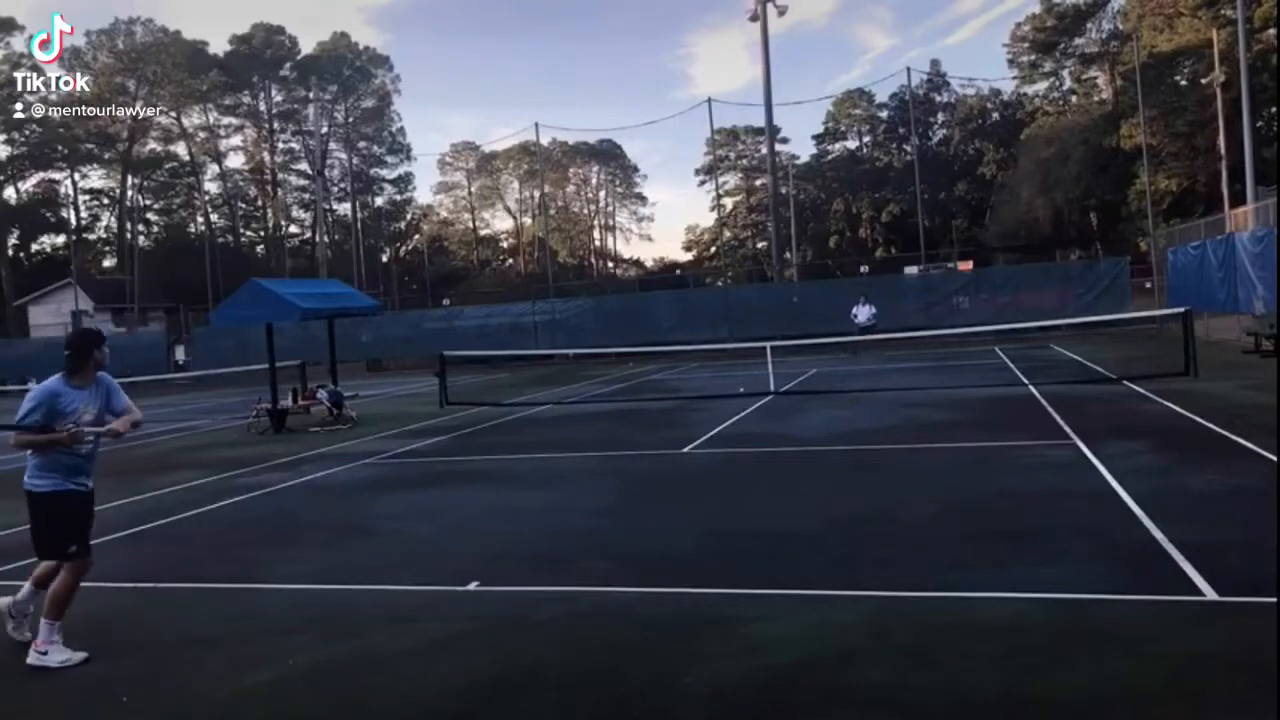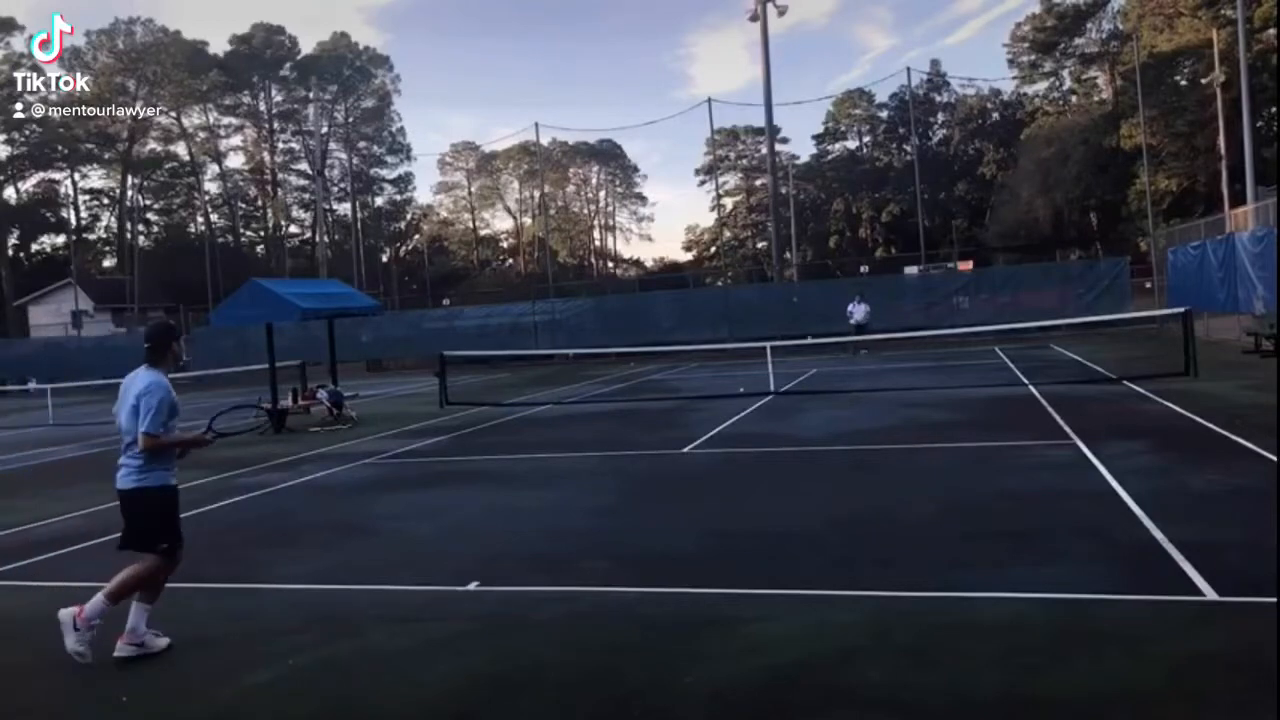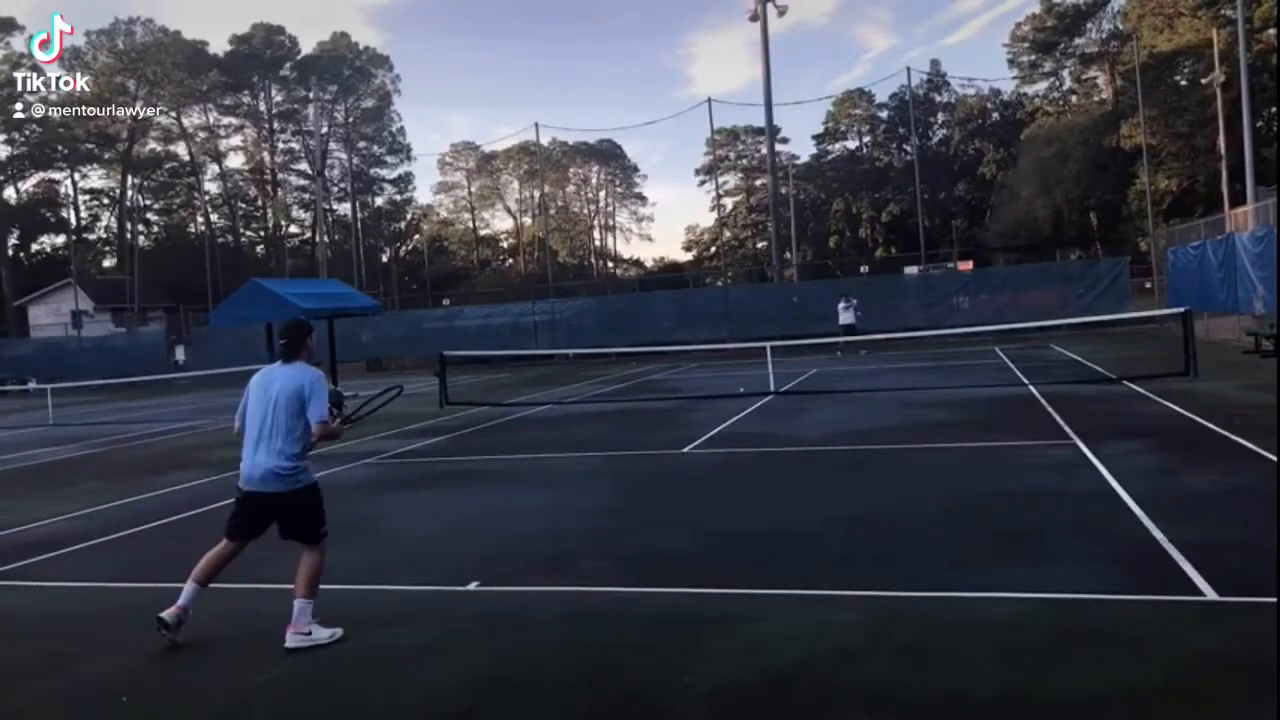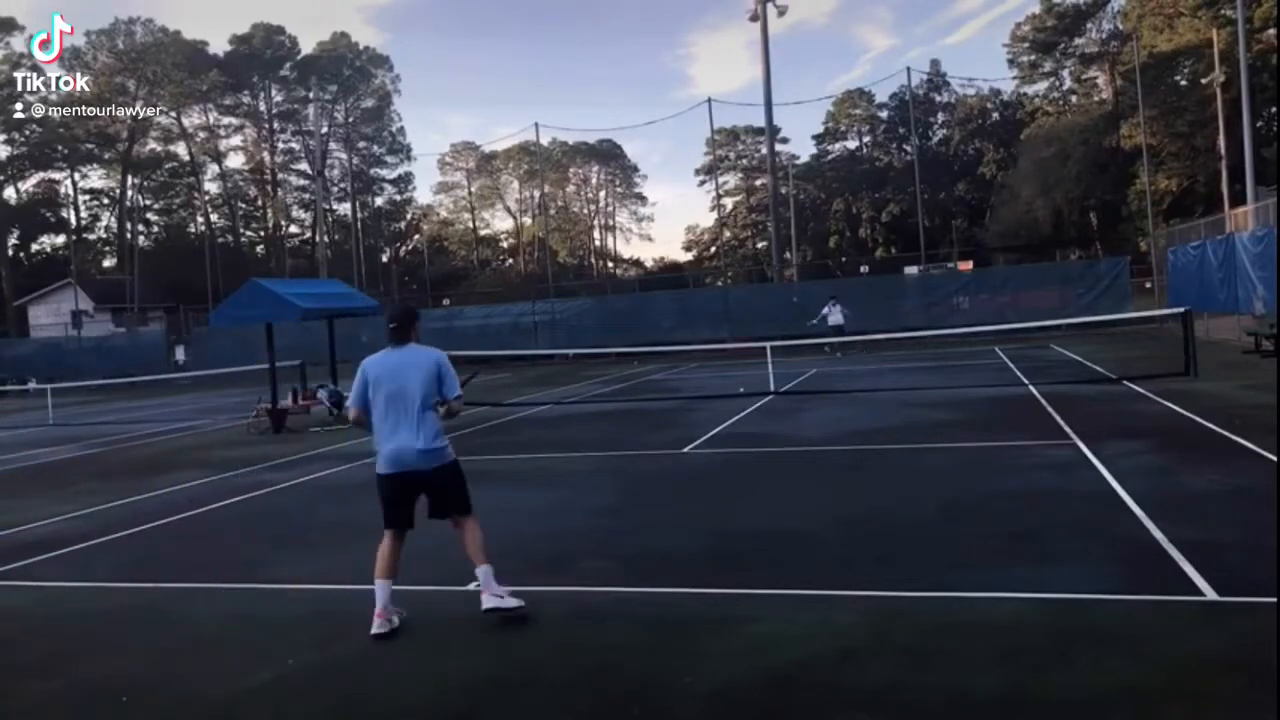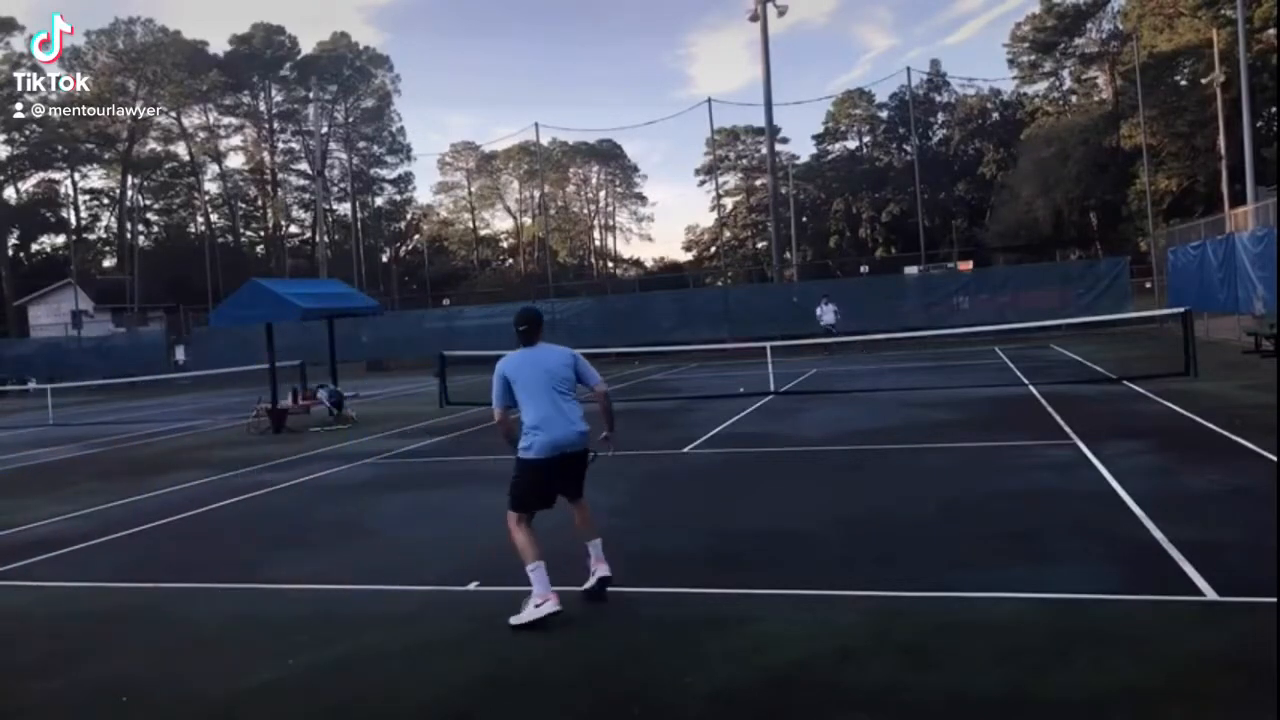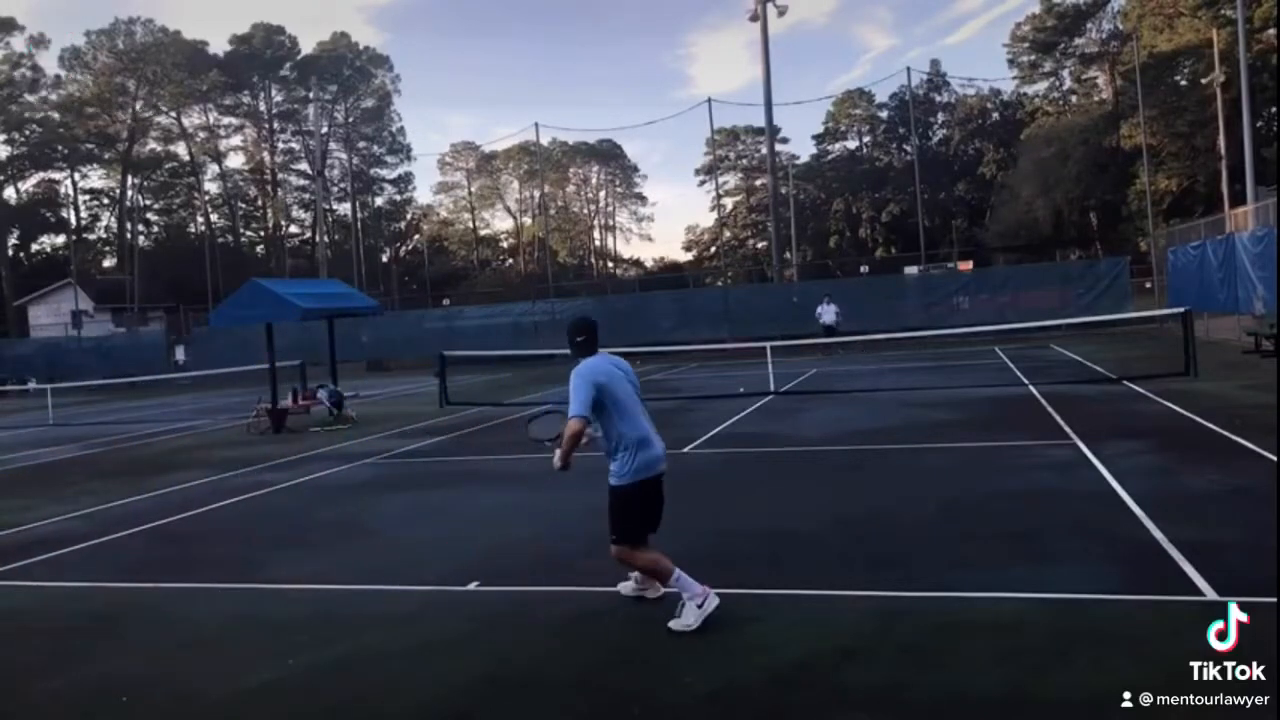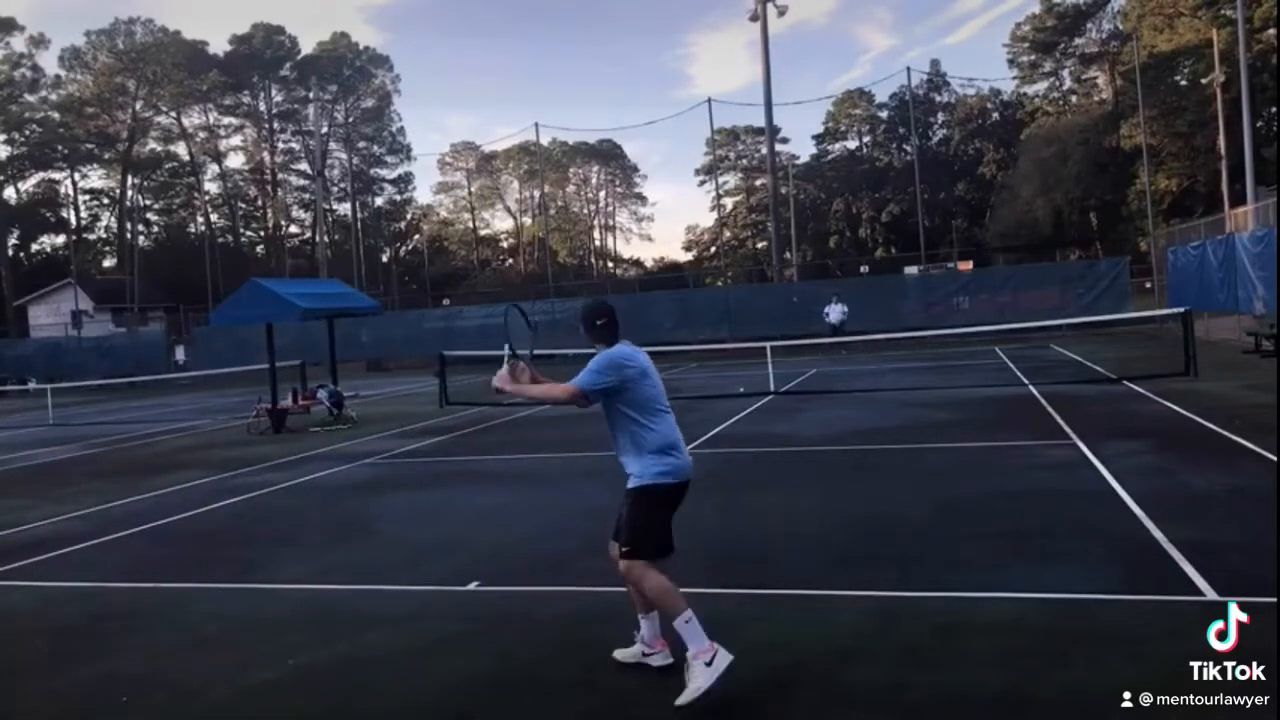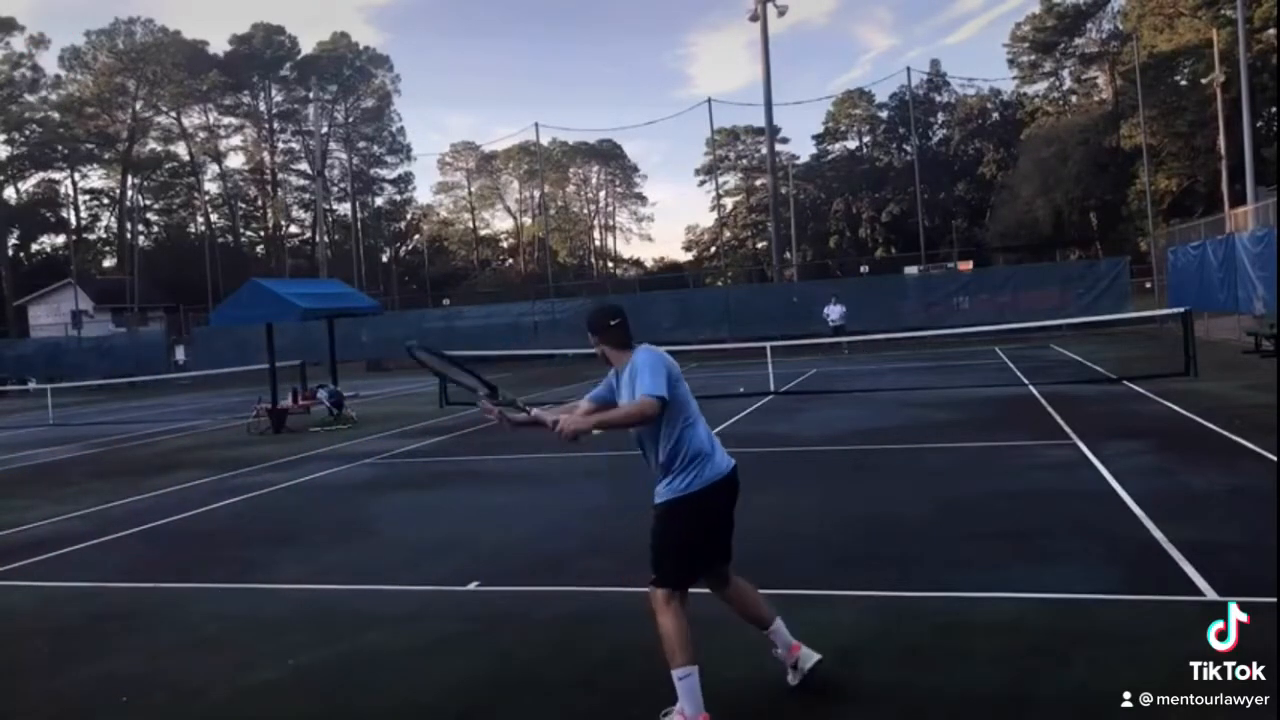
dt=0.4s
person 1, frame 1
left shoulder: (104, 384)
right shoulder: (48, 392)
left elbow: (134, 414)
left wrist: (122, 423)
right wrist: (59, 438)
left hip: (80, 485)
right hip: (50, 488)
left knee: (66, 559)
right knee: (78, 562)
right ankle: (44, 645)
person 1, frame 2
left shoulder: (136, 378)
right shoulder: (157, 386)
left elbow: (123, 423)
right elbow: (148, 443)
left wrist: (176, 442)
right wrist: (187, 441)
left hip: (147, 481)
right hip: (148, 483)
left knee: (167, 555)
right knee: (156, 561)
left ankle: (135, 635)
right ankle: (83, 617)
person 1, frame 3
left shoulder: (260, 377)
right shoulder: (312, 377)
left elbow: (239, 428)
right elbow: (319, 431)
right wrist: (334, 431)
left hip: (252, 477)
right hip: (290, 479)
left knee: (231, 545)
right knee: (313, 545)
left ankle: (178, 610)
right ankle: (301, 628)
person 1, frame 4
left shoulder: (369, 365)
right shoulder: (435, 358)
left elbow: (355, 416)
right elbow: (454, 407)
left hip: (392, 461)
right hip: (434, 456)
left knee: (393, 534)
right knee: (465, 520)
left ankle: (382, 614)
right ankle: (490, 592)
person 1, frame 5
left shoulder: (505, 365)
right shoulder: (567, 354)
left elbow: (500, 419)
right elbow: (602, 391)
left wrist: (519, 448)
right wrist: (608, 427)
left hip: (537, 448)
right hip: (575, 441)
left knee: (517, 521)
right knee: (576, 499)
left ankle: (542, 597)
right ankle: (600, 567)
person 1, frame 6
left shoulder: (583, 374)
right shoulder: (620, 365)
left elbow: (576, 428)
left wrist: (562, 457)
left hip: (630, 466)
right hip: (651, 457)
left knee: (624, 549)
right knee: (633, 529)
left ankle: (697, 595)
right ankle: (646, 581)
person 1, frame 7
left shoulder: (614, 358)
right shoulder: (626, 355)
left elbow: (568, 392)
right elbow: (583, 397)
left wrist: (512, 386)
right wrist: (534, 381)
left hip: (659, 473)
right hip: (657, 470)
left knee: (635, 567)
right knee: (622, 552)
left ankle: (705, 653)
right ankle: (652, 644)
person 1, frame 8
left shoulder: (648, 361)
right shoulder: (621, 377)
left elbow: (647, 410)
right elbow: (578, 411)
left wrist: (586, 424)
right wrist: (523, 418)
left hip: (689, 487)
right hip: (714, 479)
left knee: (665, 597)
right knee: (719, 576)
right ankle: (792, 652)
